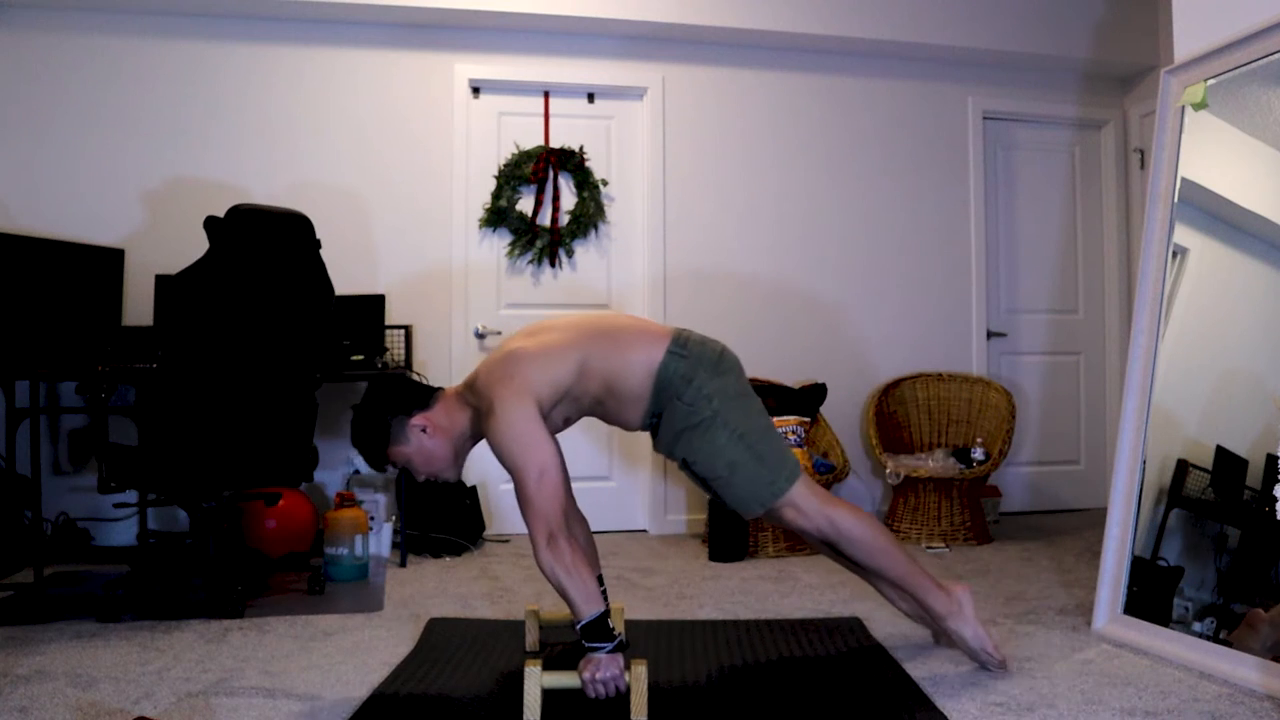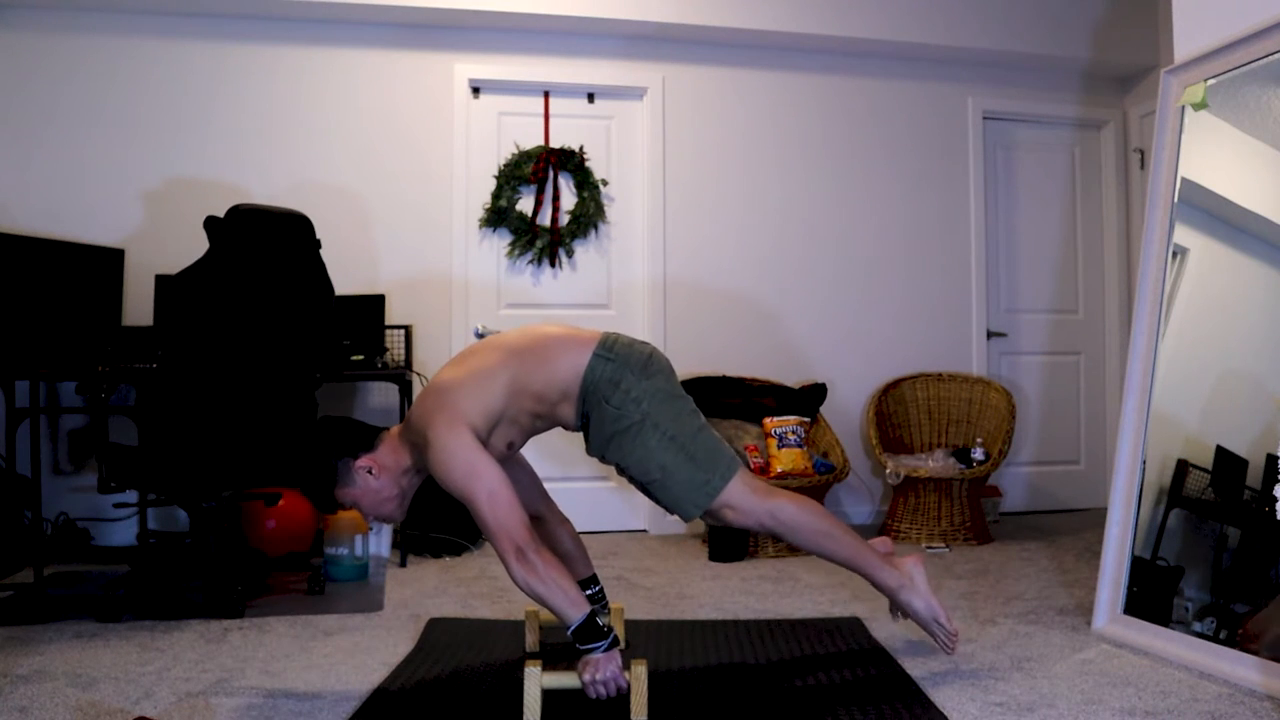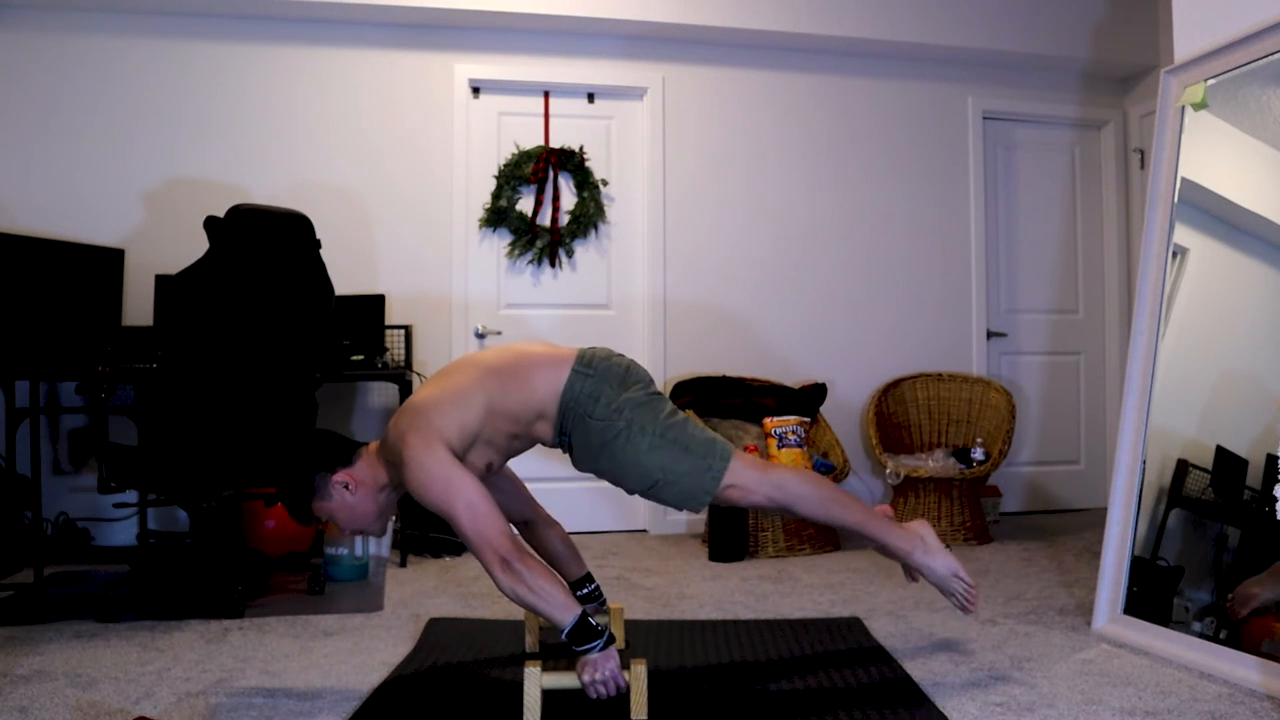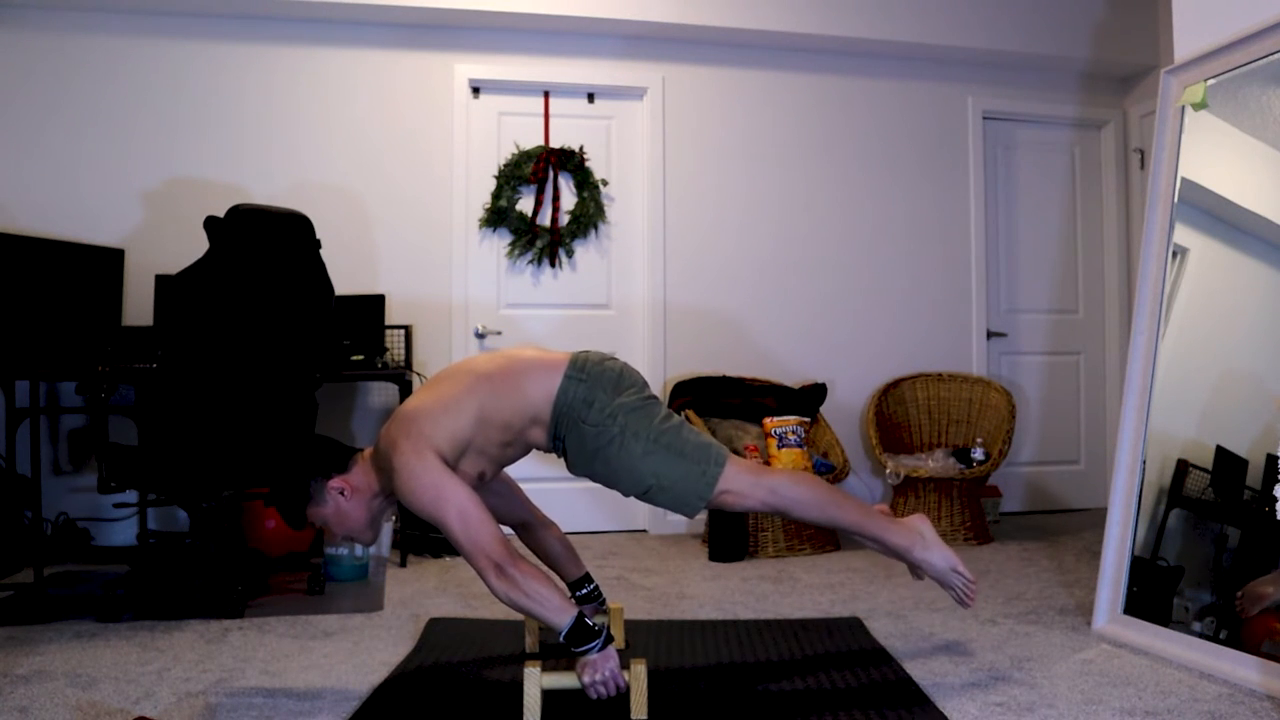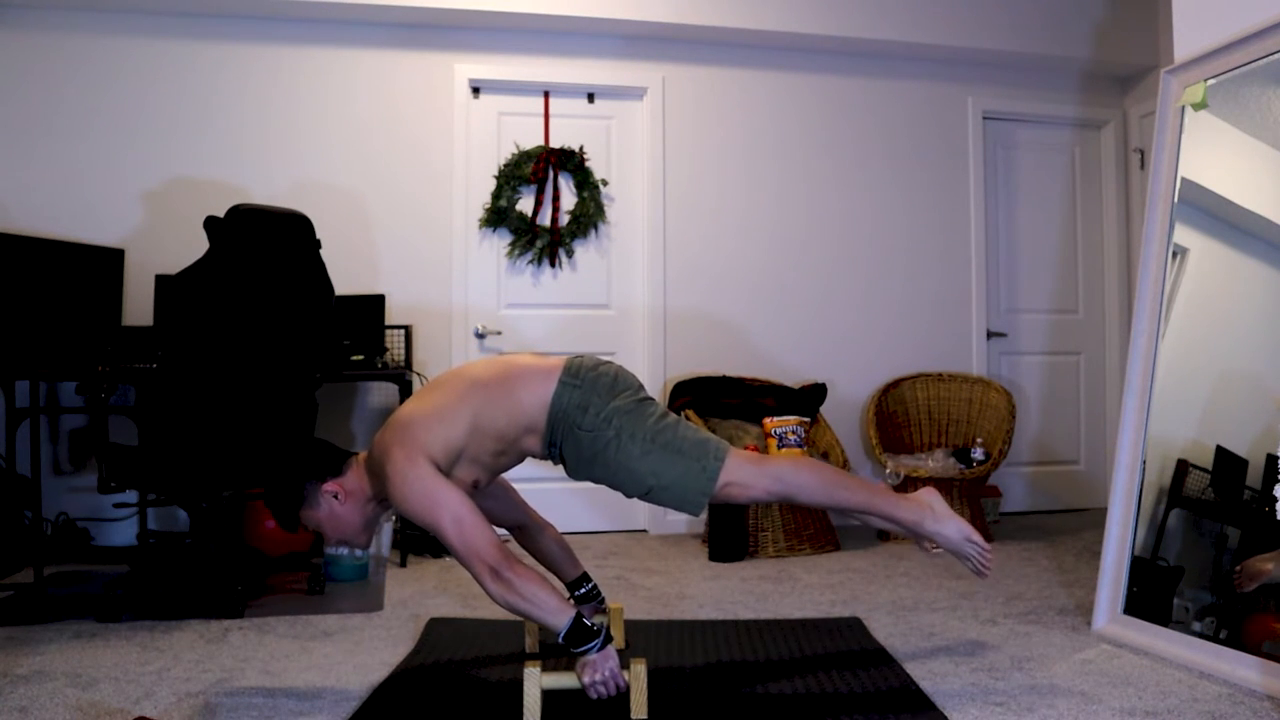
dt=1s
person 1, frame 1
left shoulder: (502, 409)
right shoulder: (496, 392)
left elbow: (549, 536)
right elbow: (563, 513)
left wrist: (601, 641)
right wrist: (595, 601)
left hip: (687, 385)
right hip: (686, 378)
left knee: (804, 509)
right knee: (796, 510)
left ankle: (943, 603)
right ankle: (920, 601)
person 1, frame 2
left shoulder: (440, 442)
right shoulder: (451, 425)
left elbow: (520, 552)
right elbow: (541, 516)
left wrist: (593, 641)
right wrist: (593, 605)
left hip: (615, 386)
right hip: (615, 380)
left knee: (743, 503)
right knee: (732, 501)
left ankle: (893, 576)
right ankle: (868, 552)
person 1, frame 3
left shoulder: (415, 458)
right shoulder: (429, 439)
left elbow: (506, 560)
right elbow: (527, 517)
left wrist: (587, 640)
right wrist: (587, 598)
left hip: (594, 403)
right hip: (594, 391)
left knee: (747, 483)
right knee: (740, 480)
left ankle: (902, 539)
right ankle: (870, 521)
person 1, frame 4
left shoulder: (406, 465)
right shoulder: (430, 450)
left elbow: (498, 565)
right elbow: (522, 517)
left wrist: (586, 640)
right wrist: (586, 597)
left hip: (588, 407)
right hip: (586, 395)
left knee: (741, 487)
right knee: (736, 480)
left ankle: (903, 536)
right ankle: (873, 522)
person 1, frame 5
left shoulder: (398, 470)
right shoulder: (419, 450)
left elbow: (495, 569)
right elbow: (519, 520)
left wrist: (585, 641)
right wrist: (586, 597)
left hip: (583, 412)
right hip: (582, 398)
left knee: (749, 479)
right knee: (744, 473)
left ankle: (913, 511)
right ankle: (898, 514)
